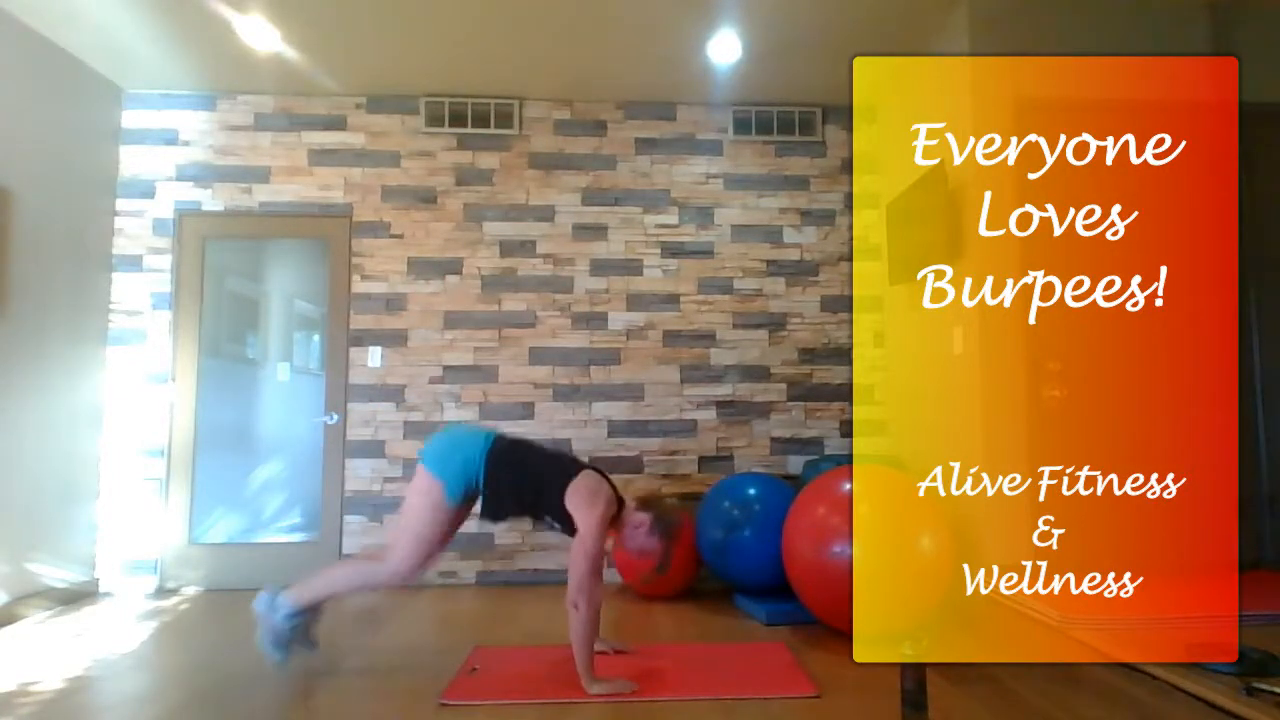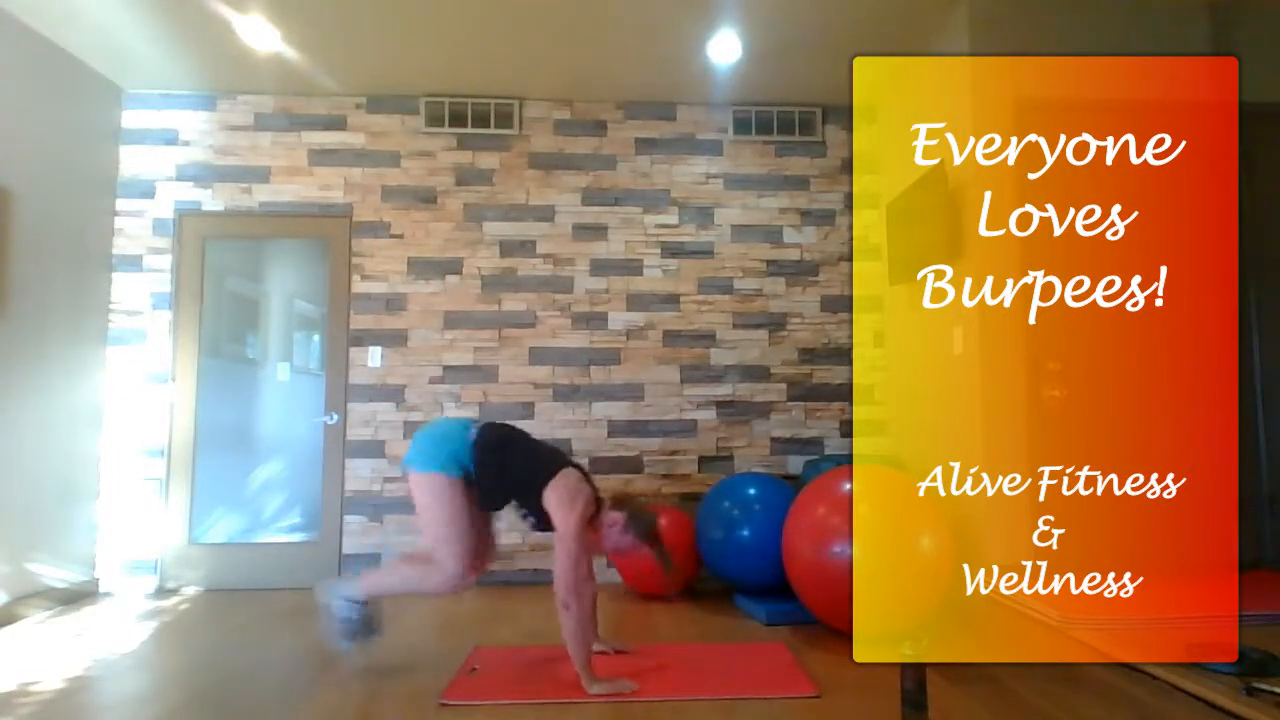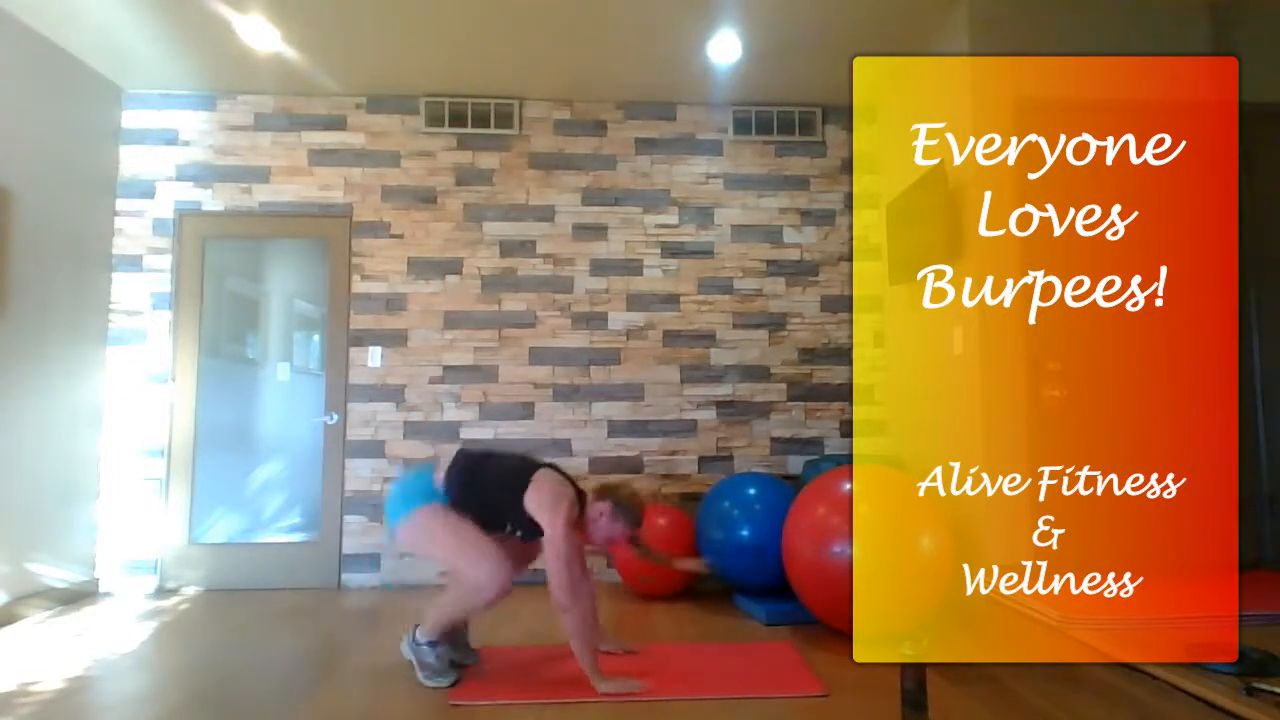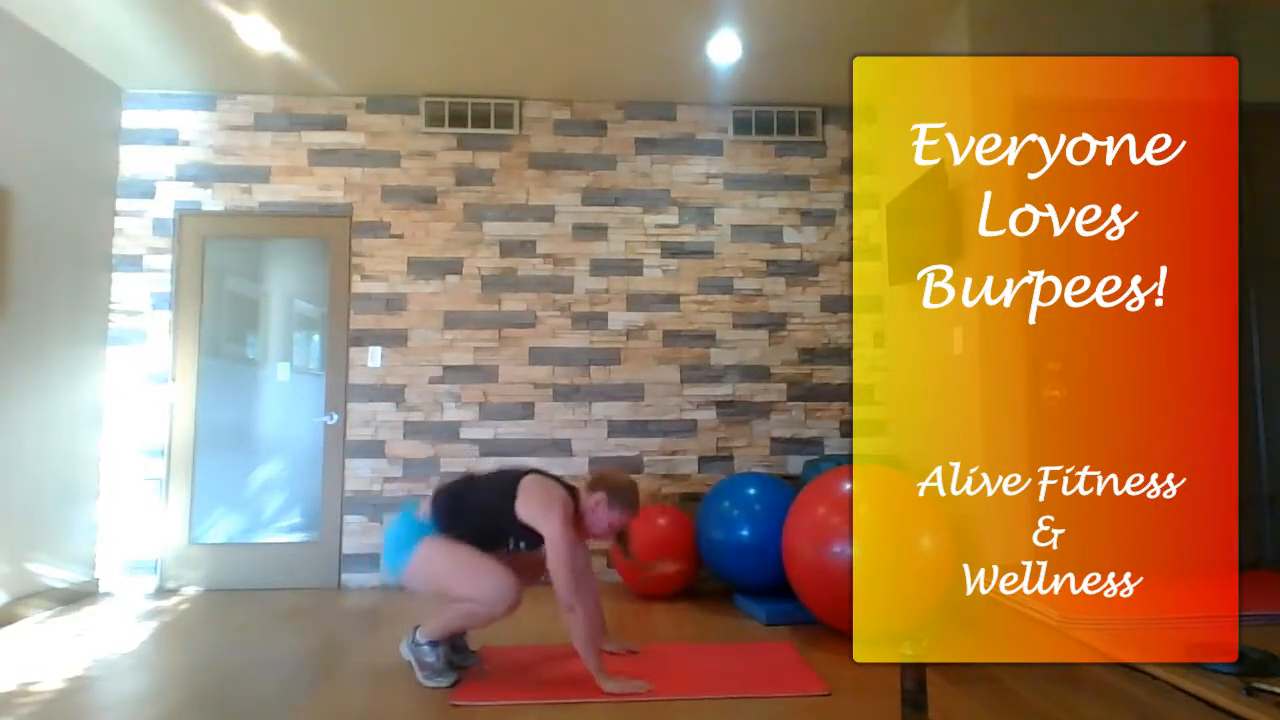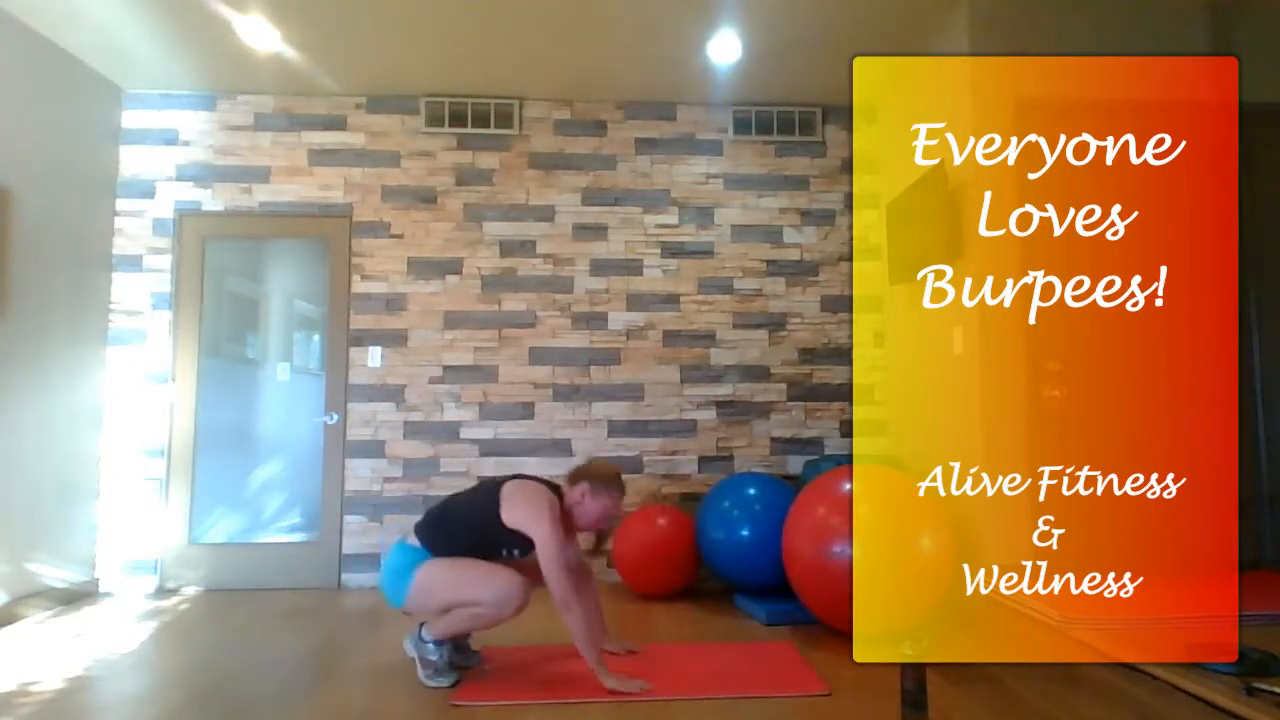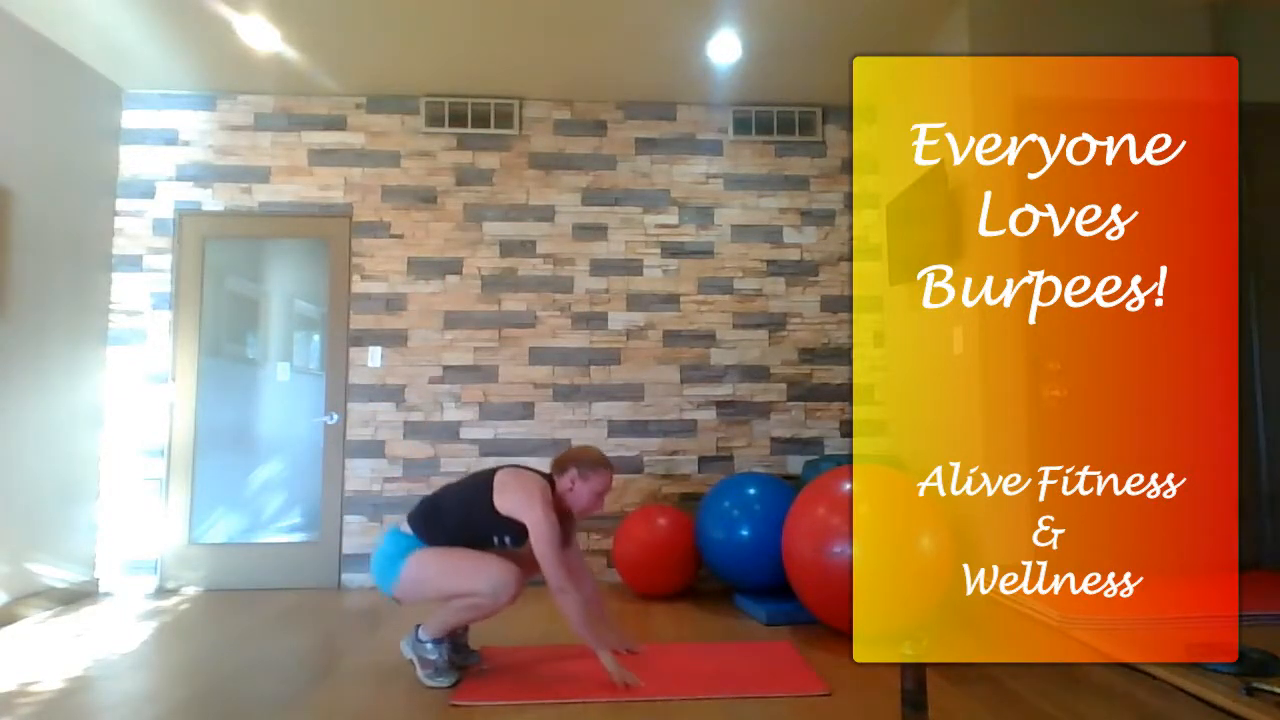
dt=0.1s
person 1, frame 1
left shoulder: (602, 506)
right shoulder: (597, 510)
left elbow: (589, 580)
right elbow: (578, 597)
left wrist: (593, 640)
right wrist: (589, 679)
left hip: (472, 455)
right hip: (461, 456)
left knee: (402, 561)
right knee: (402, 567)
left ankle: (299, 605)
right ankle: (284, 604)
person 1, frame 2
left shoulder: (585, 504)
right shoulder: (578, 510)
left elbow: (583, 578)
right elbow: (567, 599)
left wrist: (594, 638)
right wrist: (588, 679)
left hip: (460, 449)
right hip: (447, 450)
left knee: (477, 556)
right knee: (458, 573)
left ankle: (366, 594)
right ankle: (351, 595)
person 1, frame 3
left shoulder: (575, 507)
right shoulder: (560, 512)
left elbow: (579, 579)
right elbow: (566, 600)
left wrist: (597, 639)
right wrist: (597, 678)
left hip: (448, 497)
right hip: (415, 496)
left knee: (525, 552)
right knee: (495, 575)
left ankle: (448, 629)
right ankle: (425, 640)
person 1, frame 4
left shoulder: (571, 507)
right shoulder: (557, 511)
left elbow: (584, 579)
right elbow: (571, 603)
left wrist: (604, 639)
right wrist: (603, 678)
left hip: (444, 532)
right hip: (413, 535)
left knee: (536, 564)
right knee: (502, 592)
left ankle: (451, 633)
right ankle: (425, 641)
person 1, frame 5
left shoulder: (559, 507)
right shoulder: (542, 511)
left elbow: (580, 575)
right elbow: (566, 600)
left wrist: (603, 638)
right wrist: (603, 673)
left hip: (441, 552)
right hip: (407, 565)
left knee: (541, 568)
right knee: (512, 591)
left ankle: (453, 633)
right ankle: (430, 639)
person 1, frame 6
left shoulder: (552, 499)
right shoulder: (535, 497)
left elbow: (578, 571)
right elbow: (563, 587)
left wrist: (610, 633)
right wrist: (604, 653)
left hip: (431, 547)
right hip: (399, 555)
left knee: (532, 562)
right knee: (505, 581)
left ankle: (452, 634)
right ankle: (426, 639)
